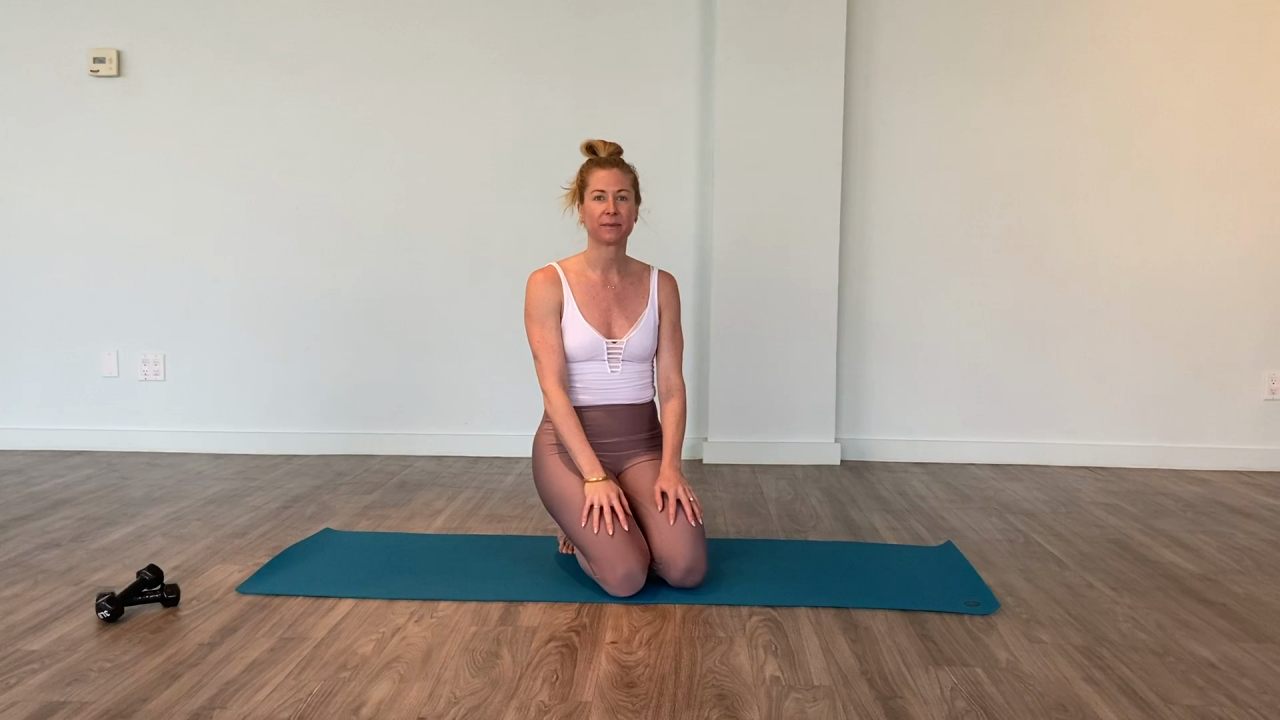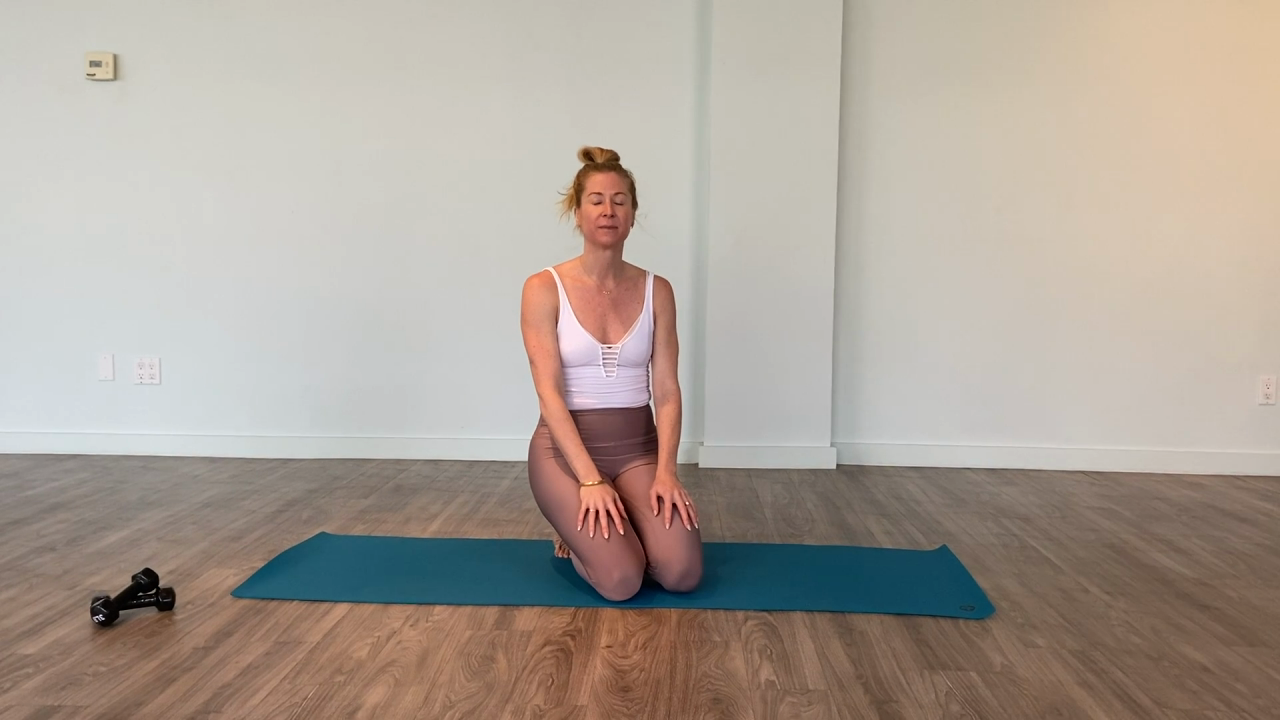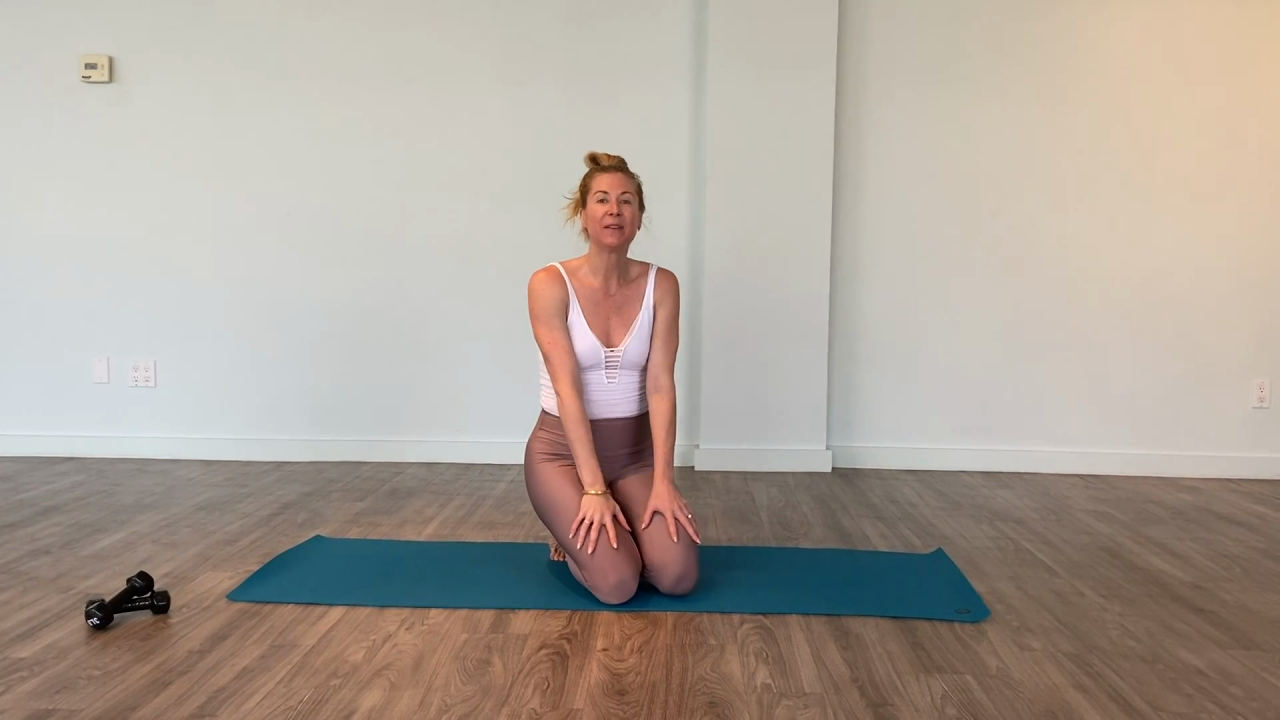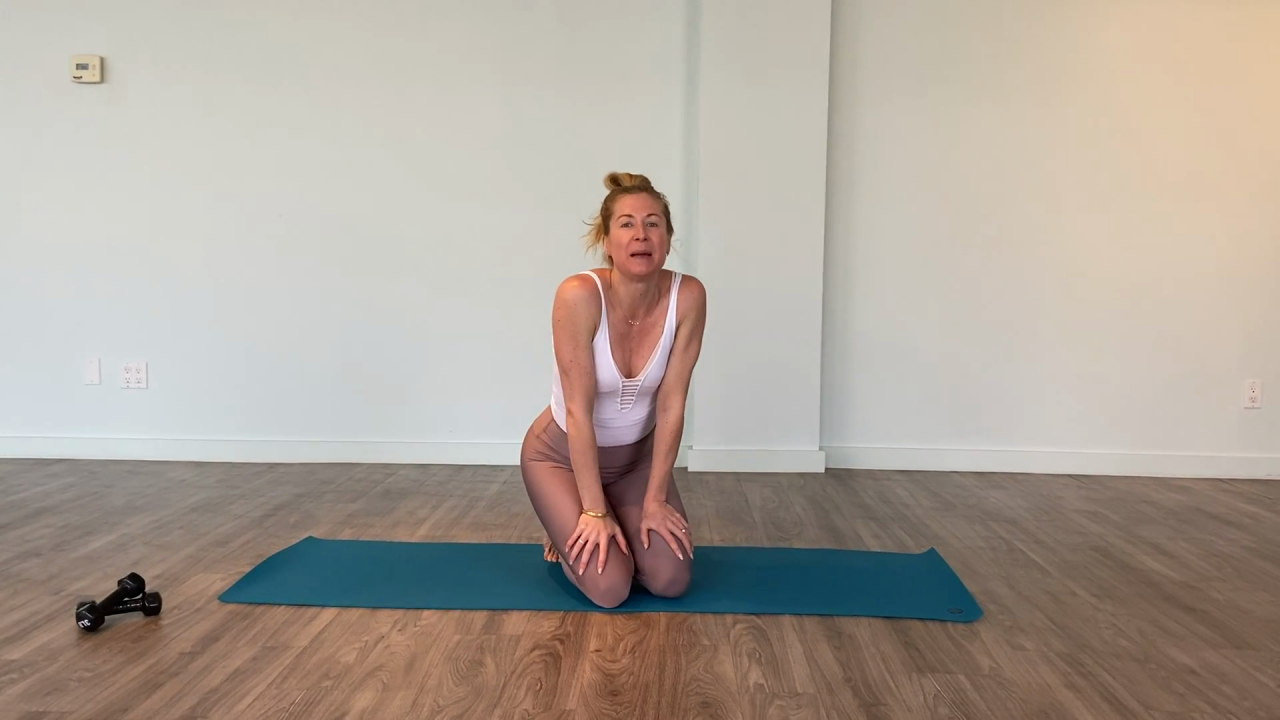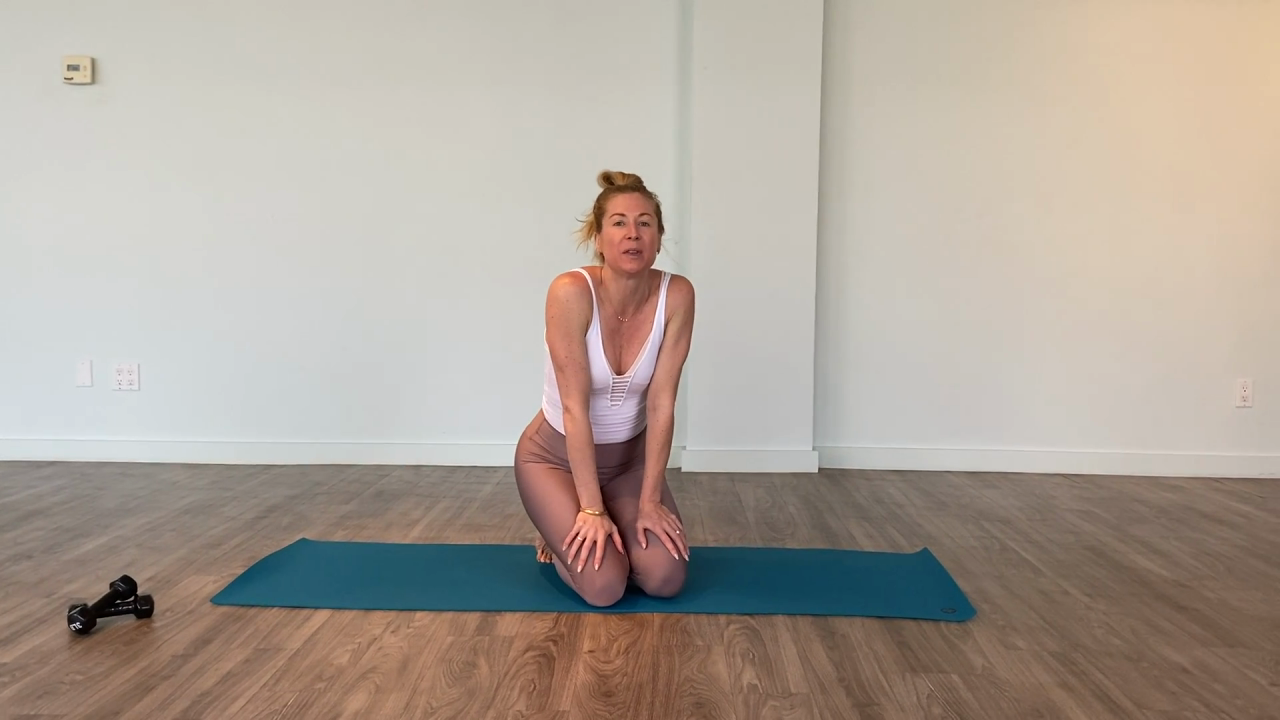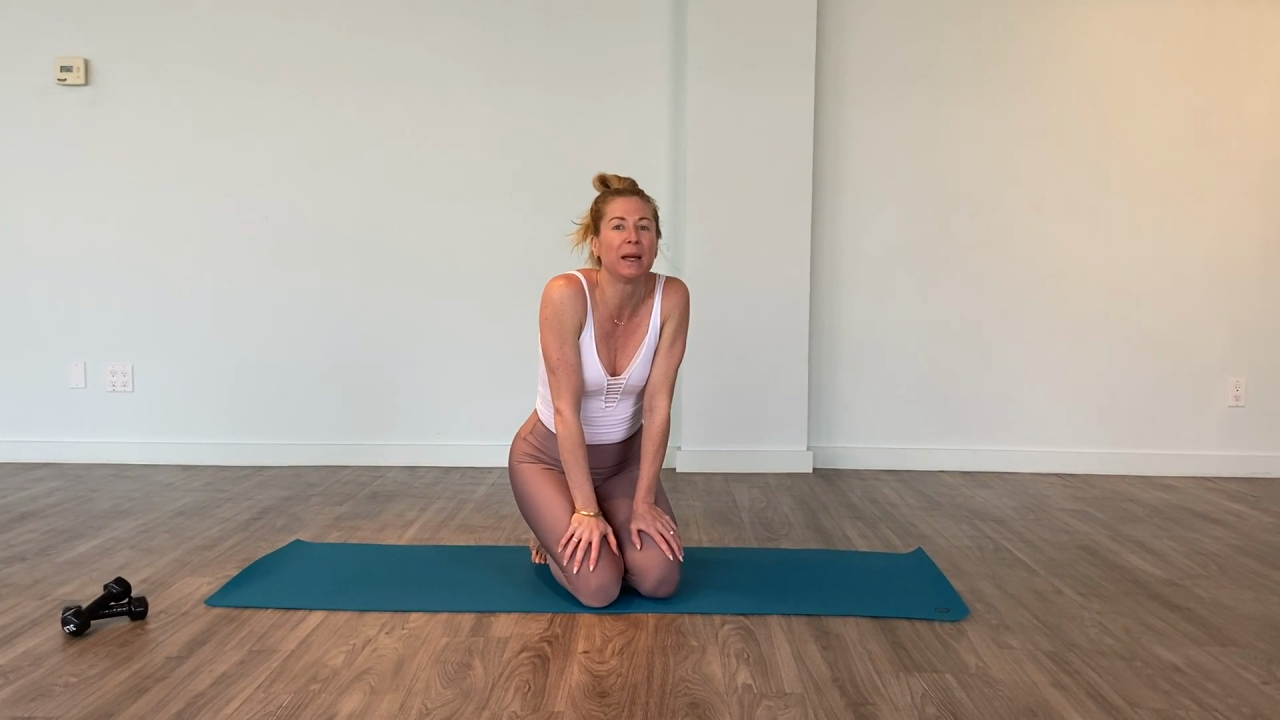
dt=0.7s
person 1, frame 1
left shoulder: (661, 286)
right shoulder: (548, 284)
left elbow: (671, 386)
right elbow: (553, 389)
left wrist: (670, 468)
right wrist: (594, 475)
left hip: (642, 442)
right hip: (569, 444)
left knee: (686, 569)
right knee: (626, 577)
left ankle: (624, 519)
right ankle: (581, 527)
person 1, frame 2
left shoulder: (656, 291)
right shoulder: (544, 289)
left elbow: (667, 391)
right elbow: (549, 394)
left wrist: (666, 471)
right wrist: (590, 480)
left hip: (637, 447)
right hip: (566, 449)
left knee: (682, 574)
right knee: (621, 581)
left ankle: (621, 524)
right ankle: (576, 532)
person 1, frame 3
left shoulder: (661, 284)
right shoulder: (550, 283)
left elbow: (660, 386)
right elbow: (567, 389)
left wrist: (663, 481)
right wrist: (594, 488)
left hip: (635, 452)
right hip: (562, 451)
left knee: (678, 577)
right knee: (616, 584)
left ankle: (619, 525)
right ankle: (572, 531)
person 1, frame 4
left shoulder: (687, 296)
right shoulder: (579, 295)
left elbow: (671, 405)
right elbow: (578, 410)
left wrist: (654, 499)
right wrist: (594, 510)
left hip: (636, 455)
right hip: (561, 454)
left knee: (671, 580)
right knee: (609, 588)
left ankle: (617, 533)
right ankle: (569, 536)
person 1, frame 5
left shoulder: (676, 295)
right shoulder: (571, 292)
left elbow: (661, 404)
right elbow: (575, 407)
left wrist: (650, 499)
right wrist: (592, 508)
left hip: (629, 456)
right hip: (555, 455)
left knee: (666, 579)
right knee: (604, 586)
left ankle: (599, 528)
right ankle: (562, 533)
person 1, frame 6
left shoulder: (672, 298)
right shoulder: (566, 293)
left elbow: (658, 406)
right elbow: (566, 409)
left wrist: (644, 501)
right wrist: (586, 510)
left hip: (623, 456)
right hip: (549, 456)
left knee: (660, 580)
right knee: (599, 587)
left ankle: (608, 532)
right ankle: (557, 536)
